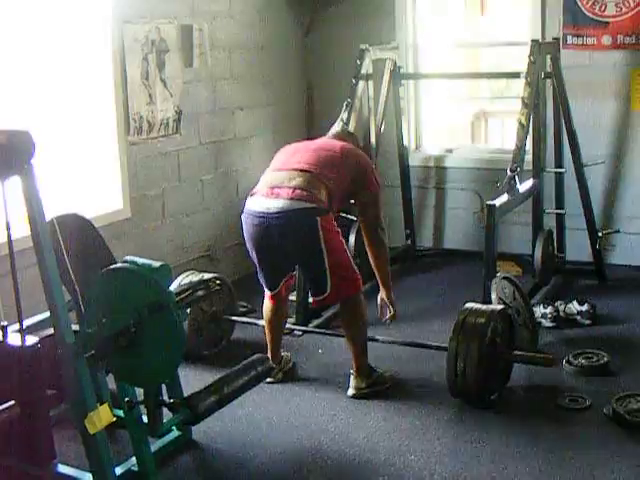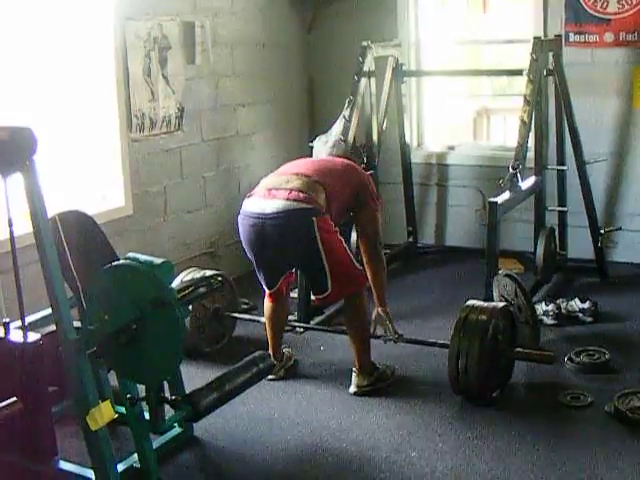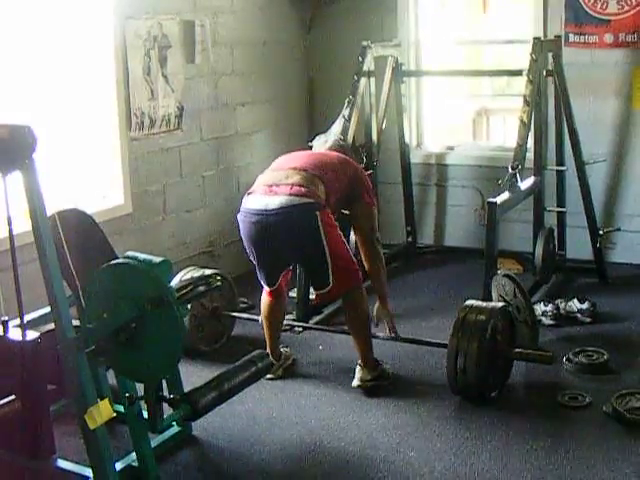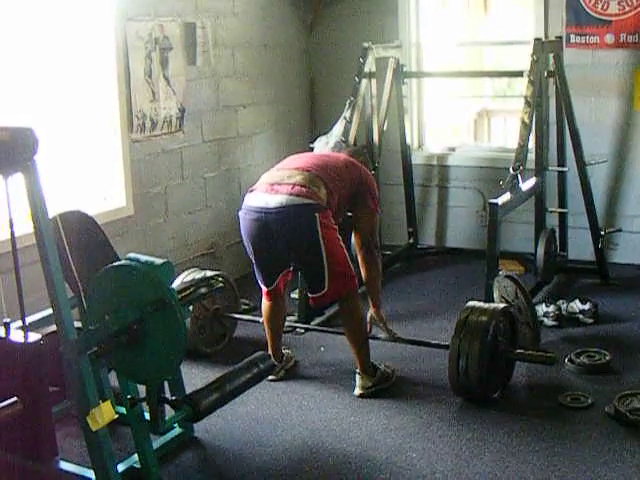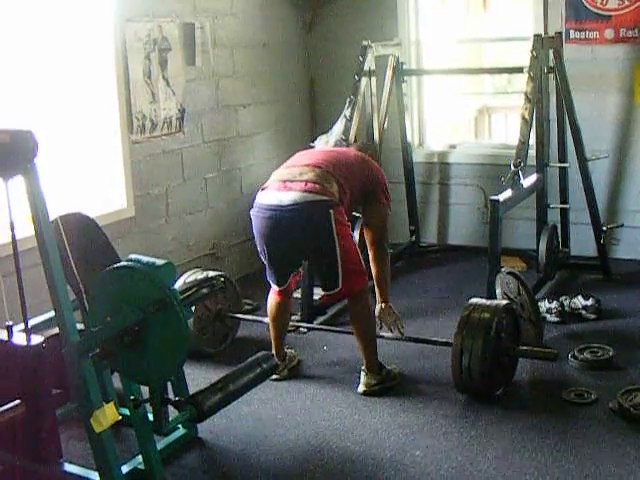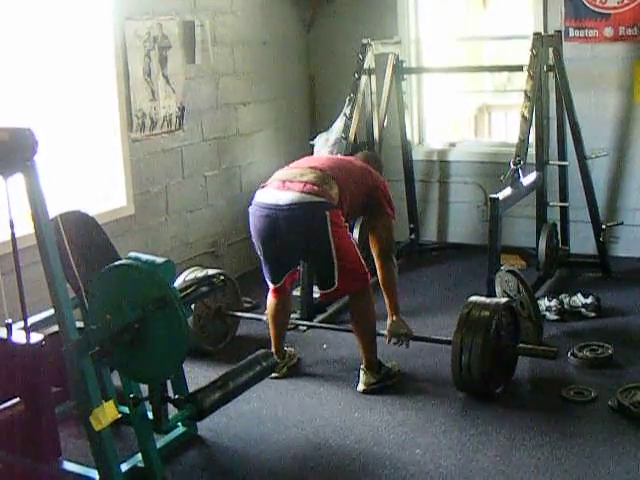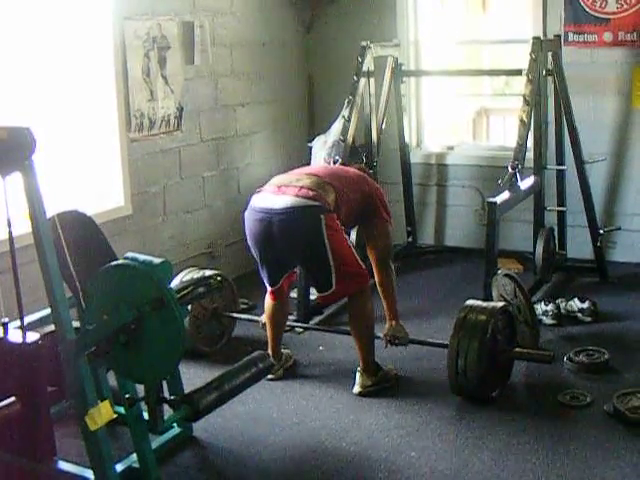
dt=0.3s
person 1, frame 1
left shoulder: (292, 149)
right shoulder: (358, 159)
right elbow: (373, 230)
right wrist: (386, 289)
left hip: (253, 212)
right hip: (301, 213)
left knee: (275, 289)
right knee: (349, 290)
left ankle: (275, 364)
right ankle: (362, 376)
person 1, frame 2
left shoulder: (296, 166)
right shoulder: (359, 177)
right elbow: (371, 248)
right wrist: (381, 305)
left hip: (250, 215)
right hip: (298, 216)
left knee: (274, 288)
right knee: (352, 287)
left ankle: (276, 360)
right ankle: (364, 373)
person 1, frame 3
left shoulder: (287, 160)
right shoulder: (354, 171)
right elbow: (369, 241)
right wrist: (383, 302)
left hip: (250, 212)
right hip: (301, 210)
left knee: (272, 285)
right knee: (349, 286)
left ankle: (275, 359)
right ankle: (368, 368)
person 1, frame 4
left shoulder: (296, 160)
right shoulder: (362, 175)
right elbow: (368, 247)
right wrist: (376, 308)
left hip: (251, 209)
right hip: (301, 211)
left knee: (271, 287)
right knee: (345, 292)
left ankle: (276, 361)
right ankle: (367, 375)
person 1, frame 5
left shoulder: (305, 156)
right shoulder: (372, 170)
right elbow: (377, 243)
right wrist: (383, 302)
left hip: (264, 207)
right hip: (313, 208)
left knee: (280, 285)
right knee: (355, 288)
left ankle: (280, 360)
right ankle: (372, 373)
person 1, frame 6
left shoulder: (309, 162)
right shoulder: (374, 181)
right elbow: (384, 254)
right wrist: (394, 315)
left hip: (262, 206)
right hip: (311, 210)
left knee: (278, 284)
right knee: (357, 288)
left ankle: (278, 359)
right ankle: (372, 372)
person 1, frame 7
left shoulder: (305, 173)
right shoulder: (370, 190)
right elbow: (382, 262)
left wrist: (269, 312)
right wrist: (393, 321)
left hip: (257, 211)
right hip: (306, 214)
left knee: (276, 286)
right knee: (357, 288)
left ankle: (274, 360)
right ankle: (368, 374)
